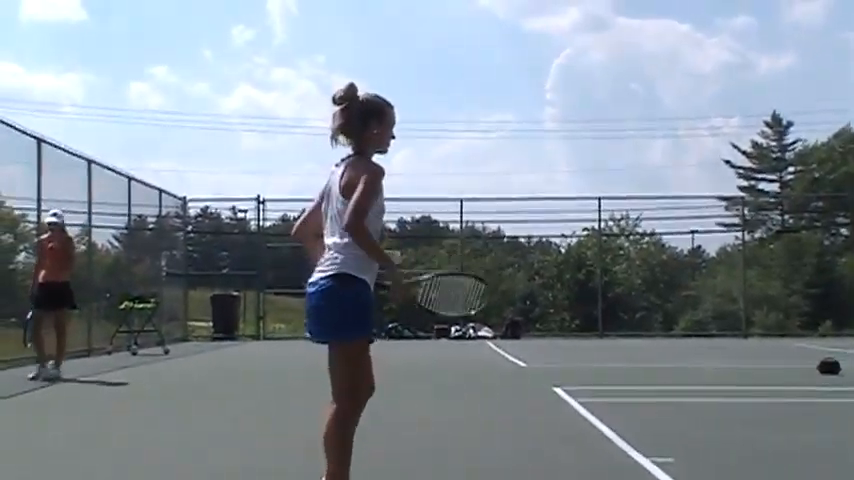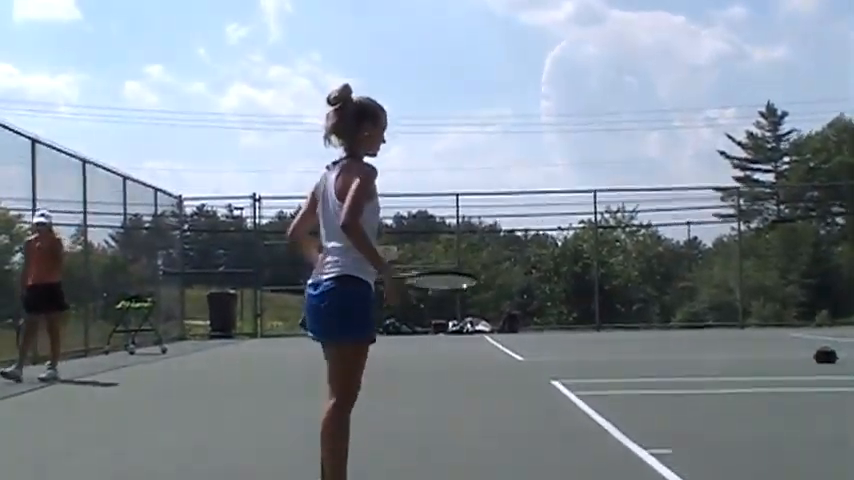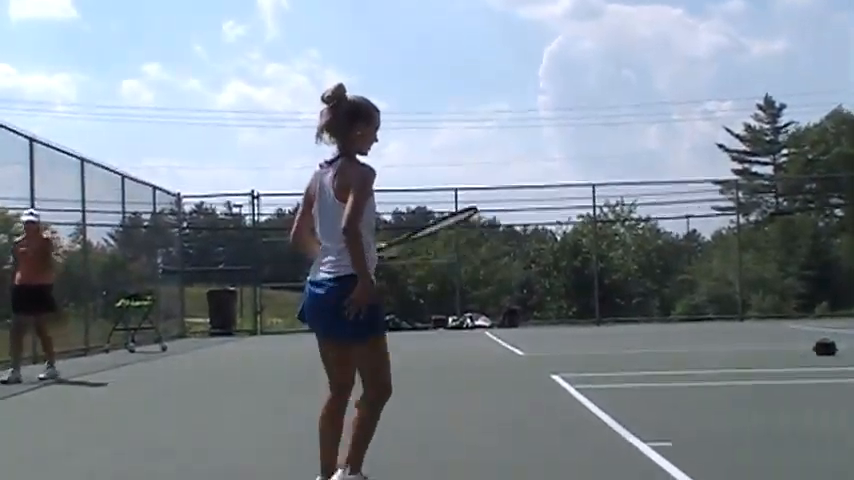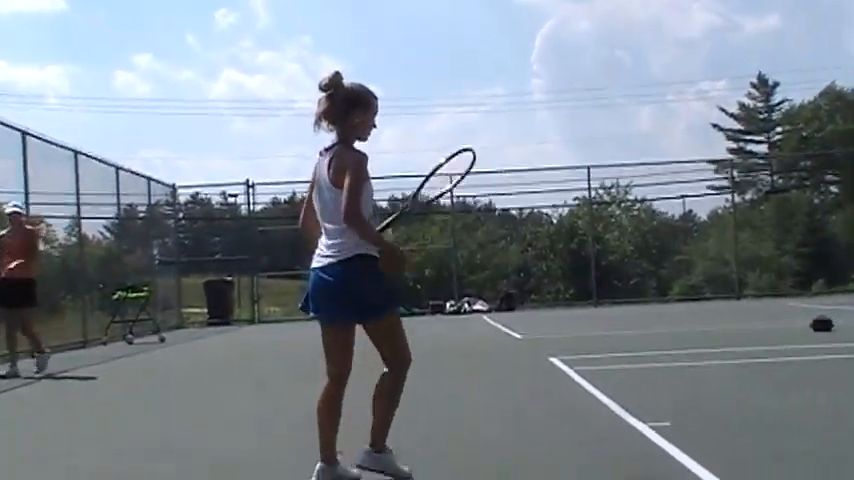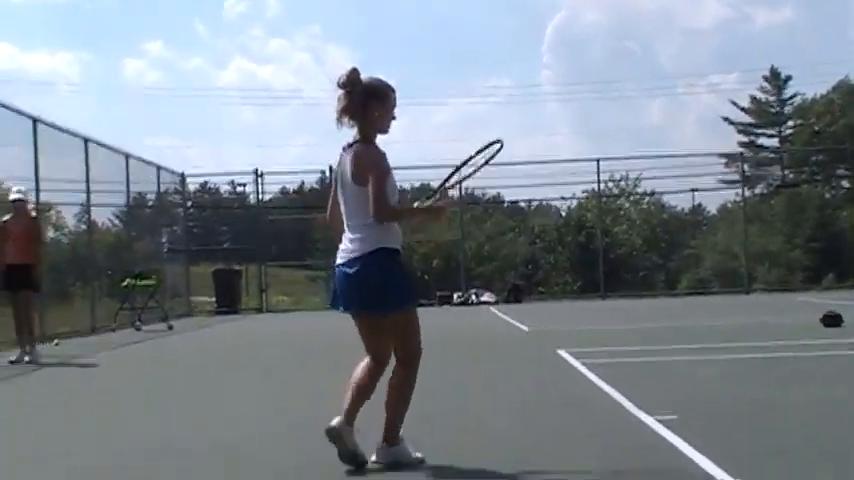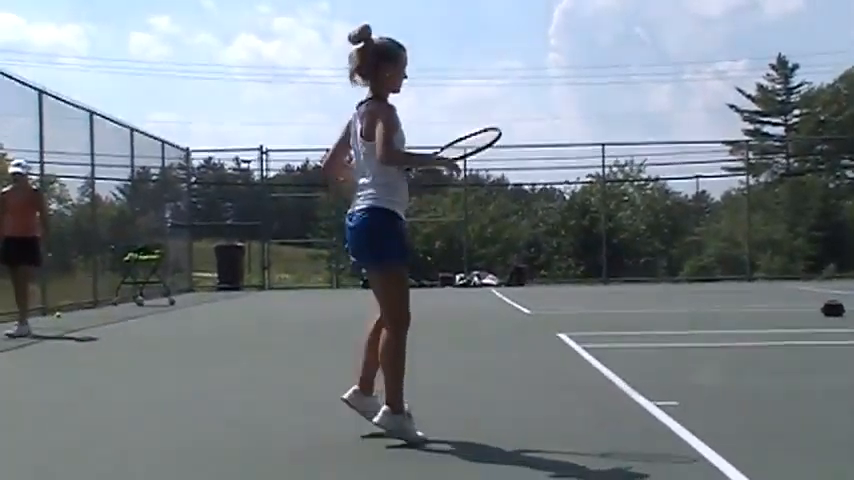
dt=0.2s
person 1, frame 1
left shoulder: (339, 173)
right shoulder: (369, 171)
left elbow: (302, 231)
right elbow: (354, 224)
right wrist: (390, 267)
left hip: (327, 285)
right hip: (345, 289)
left knee: (358, 391)
right knee: (348, 398)
person 1, frame 2
left shoulder: (326, 177)
right shoulder: (363, 172)
left elbow: (297, 234)
right elbow: (349, 223)
right wrist: (384, 270)
left hip: (322, 288)
right hip: (348, 289)
left knee: (342, 394)
right knee: (344, 396)
person 1, frame 3
left shoulder: (319, 175)
right shoulder: (360, 172)
left elbow: (299, 235)
right elbow: (350, 227)
right wrist: (365, 279)
left hip: (320, 287)
right hip: (348, 287)
left knee: (339, 390)
right knee: (378, 388)
person 1, frame 4
left shoulder: (322, 161)
right shoulder: (353, 159)
left elbow: (307, 223)
right elbow: (351, 215)
right wrist: (387, 247)
left hip: (323, 272)
right hip: (355, 269)
left knee: (337, 373)
right knee: (398, 361)
person 1, frame 5
left shoulder: (345, 157)
right shoulder: (372, 155)
left elbow: (333, 218)
right elbow: (382, 211)
right wrist: (426, 211)
left hip: (349, 265)
right hip: (378, 263)
left knee: (376, 356)
right knee: (408, 355)
left ankle: (345, 420)
right ankle: (390, 443)
person 1, frame 6
left shoulder: (360, 115)
right shoulder: (381, 111)
left elbow: (331, 166)
right elbow: (388, 155)
right wrist: (433, 160)
left hip: (370, 217)
right hip: (378, 220)
left knee: (389, 314)
right knee: (398, 318)
left ankle: (363, 389)
right ankle: (394, 409)
person 2, frame 1
left shoulder: (66, 241)
right shoulder: (42, 241)
left elbow: (70, 265)
right elbow: (38, 265)
right wrist: (33, 287)
left hip: (60, 286)
right hip: (43, 286)
left knee: (60, 330)
right knee: (36, 328)
left ankle: (56, 367)
right ankle: (42, 366)
person 2, frame 2
left shoulder: (55, 242)
right shoulder: (29, 242)
left elbow: (59, 265)
right elbow: (27, 266)
right wrist: (23, 287)
left hip: (52, 287)
right hip: (33, 288)
left knee: (53, 331)
right knee: (28, 331)
left ankle: (53, 368)
right ankle: (18, 368)
person 2, frame 3
left shoulder: (45, 241)
right shoulder: (18, 243)
left elbow: (48, 265)
right elbow: (16, 267)
right wrist: (14, 288)
left hip: (39, 288)
right hip: (21, 288)
left knee: (41, 331)
right knee: (16, 332)
left ankle: (51, 367)
right ankle: (15, 371)
person 2, frame 4
left shoulder: (30, 233)
left elbow: (33, 256)
left wrist: (19, 263)
left hip: (24, 282)
left knee: (25, 325)
left ankle: (41, 352)
person 2, frame 5
left shoulder: (33, 220)
left elbow: (39, 245)
left wrist: (37, 267)
left hip: (28, 267)
left knee: (26, 310)
right knee: (17, 312)
left ankle: (32, 348)
right ankle: (22, 349)
person 2, frame 6
left shoulder: (34, 193)
left elbow: (44, 217)
left hip: (28, 240)
left knee: (22, 283)
right knee: (17, 284)
left ankle: (22, 323)
right ankle: (24, 322)
